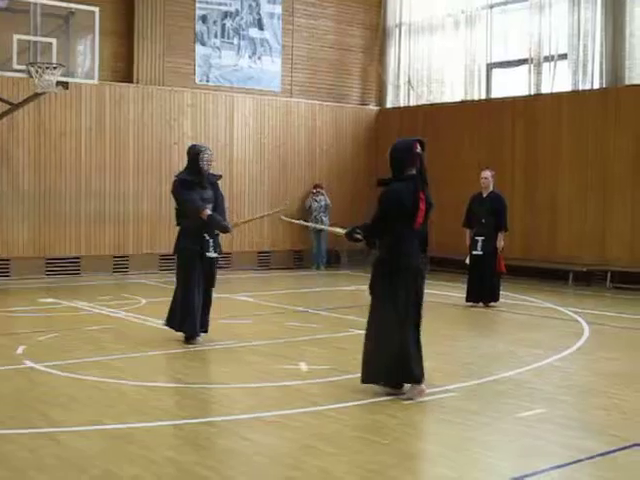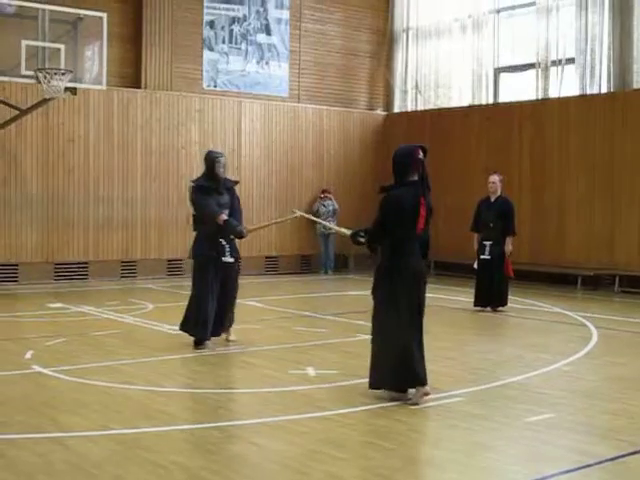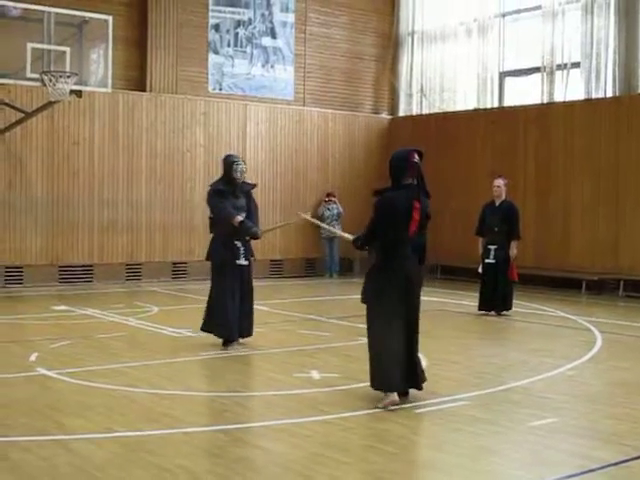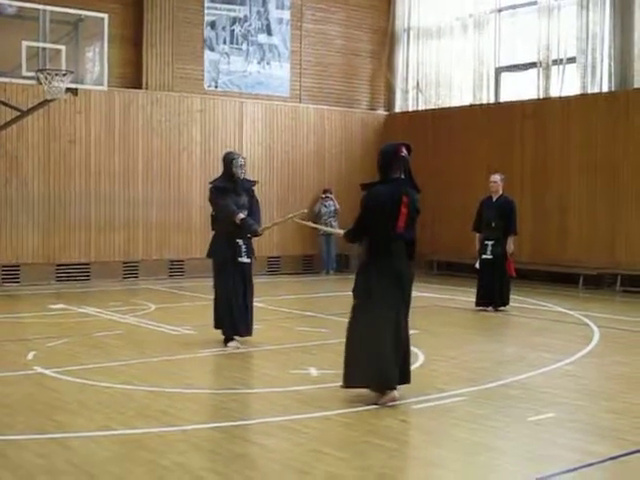
dt=0.4s
person 1, frame 1
left shoulder: (393, 192)
right shoulder: (422, 191)
left elbow: (378, 226)
left wrist: (356, 232)
right wrist: (366, 232)
left hip: (395, 262)
right hip: (415, 260)
left knee: (394, 318)
right knee: (408, 317)
left ankle: (414, 379)
right ankle: (395, 379)
person 1, frame 2
left shoulder: (394, 197)
right shoulder: (424, 196)
left elbow: (379, 231)
left wrist: (360, 236)
right wrist: (370, 237)
left hip: (396, 266)
right hip: (416, 265)
left knee: (395, 322)
right knee: (410, 321)
left ankle: (417, 382)
right ankle: (400, 383)
person 1, frame 3
left shoulder: (388, 200)
right shoulder: (421, 201)
left elbow: (373, 234)
left wrist: (359, 242)
right wrist: (370, 241)
left hip: (389, 269)
right hip: (412, 269)
left knee: (385, 327)
right knee: (406, 324)
left ankle: (391, 388)
right ankle: (405, 383)
person 1, frame 4
left shoulder: (375, 194)
right shoulder: (411, 195)
left elbow: (360, 230)
right elbow: (407, 229)
left wrist: (349, 235)
left hip: (379, 265)
right hip: (402, 265)
left knee: (375, 322)
right knee: (395, 321)
left ankle: (387, 385)
right ankle: (391, 380)
person 2, frame 1
left shoulder: (212, 181)
right shoulder: (182, 183)
left elbow: (219, 205)
right elbow: (196, 206)
left wrist: (221, 222)
right wrist: (215, 221)
left hip: (209, 238)
right hip: (190, 239)
left knee: (206, 283)
right knee: (190, 285)
left ankle: (197, 326)
right ankle: (190, 331)
person 2, frame 2
left shoulder: (229, 187)
right shoulder: (200, 189)
left elbow: (236, 210)
right elbow: (212, 211)
left wrist: (237, 227)
right wrist: (231, 225)
left hip: (226, 243)
right hip: (207, 244)
left knee: (228, 288)
right knee: (205, 290)
left ankle: (224, 326)
right ankle: (200, 336)
person 2, frame 3
left shoulder: (246, 191)
right shoulder: (217, 193)
left elbow: (252, 213)
right elbow: (228, 213)
left wrist: (252, 229)
right wrist: (246, 227)
left hip: (242, 246)
right hip: (223, 247)
left knee: (243, 290)
right knee: (225, 291)
left ankle: (235, 333)
right ankle: (228, 336)
person 2, frame 4
left shoulder: (247, 188)
right shoulder: (218, 190)
left elbow: (254, 210)
right elbow: (229, 210)
left wrist: (254, 226)
right wrist: (247, 223)
left hip: (243, 243)
right hip: (224, 244)
left knee: (243, 288)
right knee: (227, 289)
left ankle: (236, 329)
right ankle: (229, 334)
person 3, frame 1
left shoulder: (498, 199)
right shoulder: (474, 198)
left elbow: (502, 222)
right elbow: (468, 219)
left wrist: (500, 239)
right wrist: (468, 237)
left hip: (491, 239)
right hip: (476, 238)
left knee: (490, 269)
right knee: (475, 268)
left ankle: (488, 298)
right ankle: (475, 297)
person 3, frame 2
left shoulder: (506, 203)
right shoulder: (482, 203)
left elbow: (510, 227)
right elbow: (476, 224)
left wrist: (508, 244)
right wrist: (476, 242)
left hip: (499, 244)
right hip: (484, 243)
left knee: (498, 273)
right knee: (483, 273)
left ankle: (496, 303)
right ankle: (483, 302)
person 3, frame 3
left shoulder: (511, 208)
right shoulder: (487, 207)
left elbow: (515, 231)
right elbow: (481, 228)
left wrist: (513, 248)
right wrist: (480, 246)
left hip: (504, 248)
right hip: (489, 247)
left knee: (503, 278)
right knee: (487, 276)
left ankle: (500, 307)
right ankle: (487, 306)
person 3, frame 4
left shoulder: (508, 203)
right shoulder: (484, 202)
left elbow: (511, 226)
right elbow: (478, 224)
left wrist: (510, 243)
right wrist: (477, 241)
left hip: (501, 243)
right hip: (486, 242)
left knee: (500, 273)
right knee: (484, 272)
left ankle: (498, 302)
right ankle: (485, 301)
